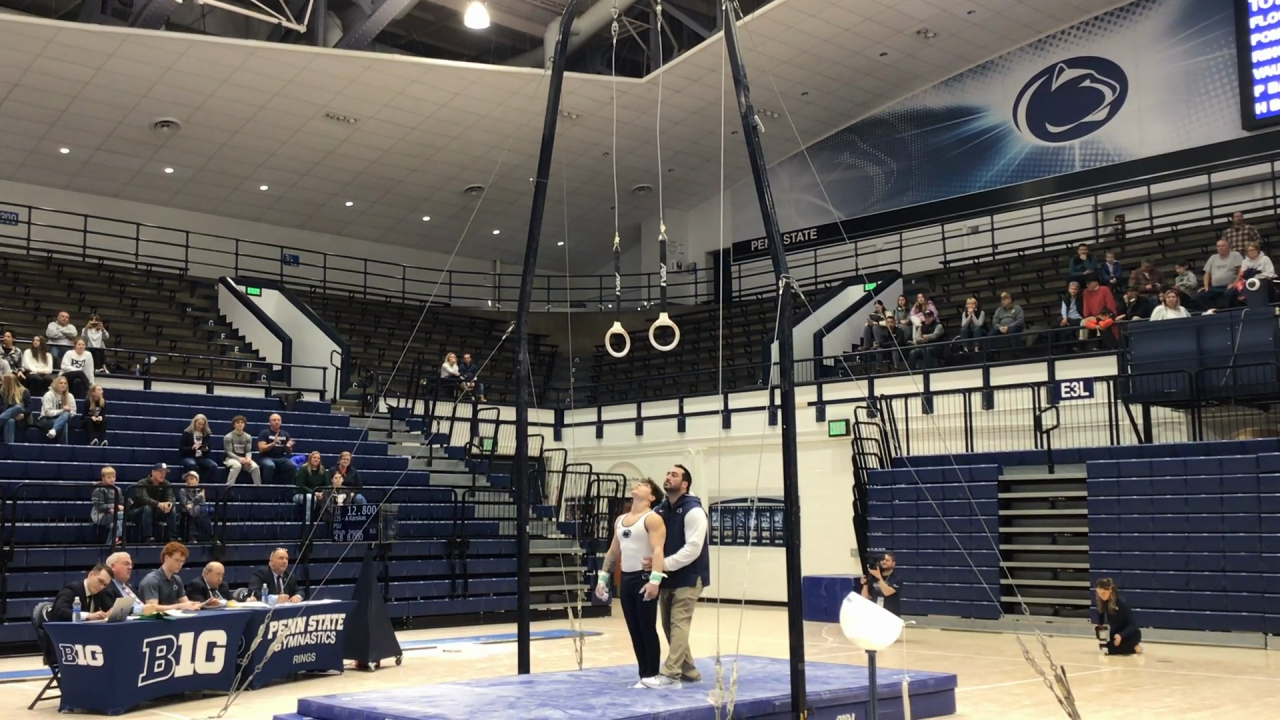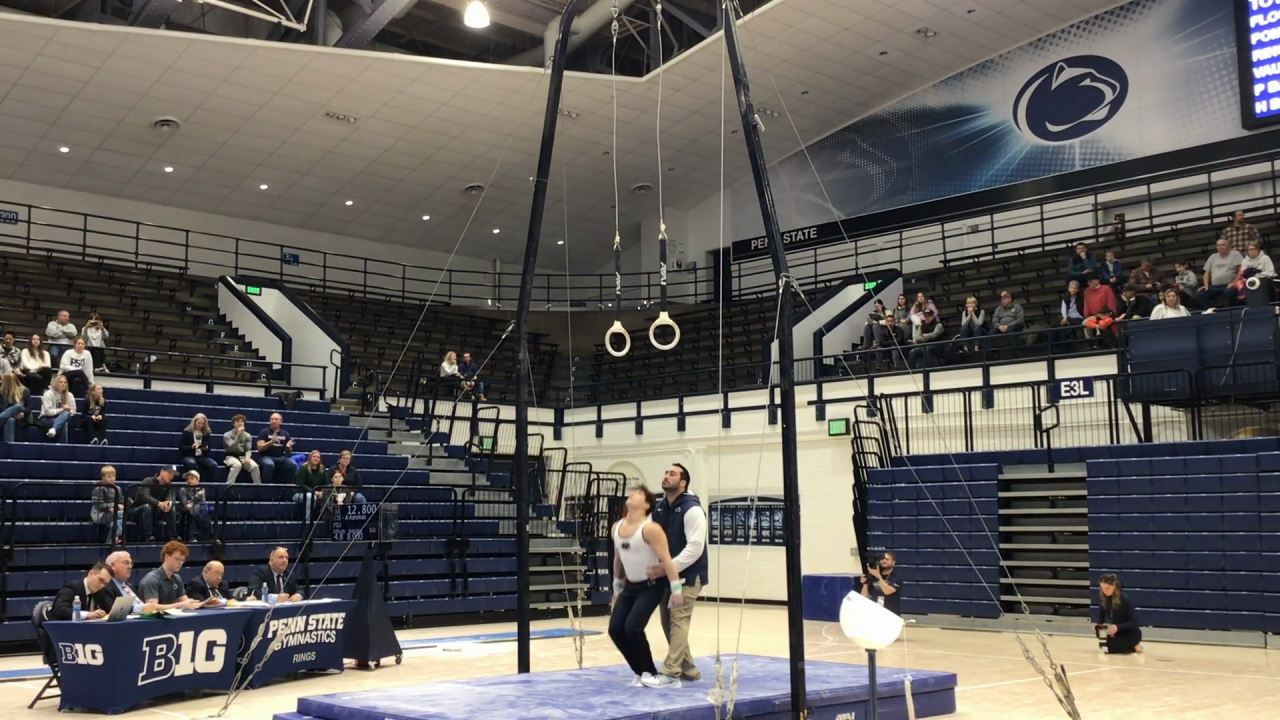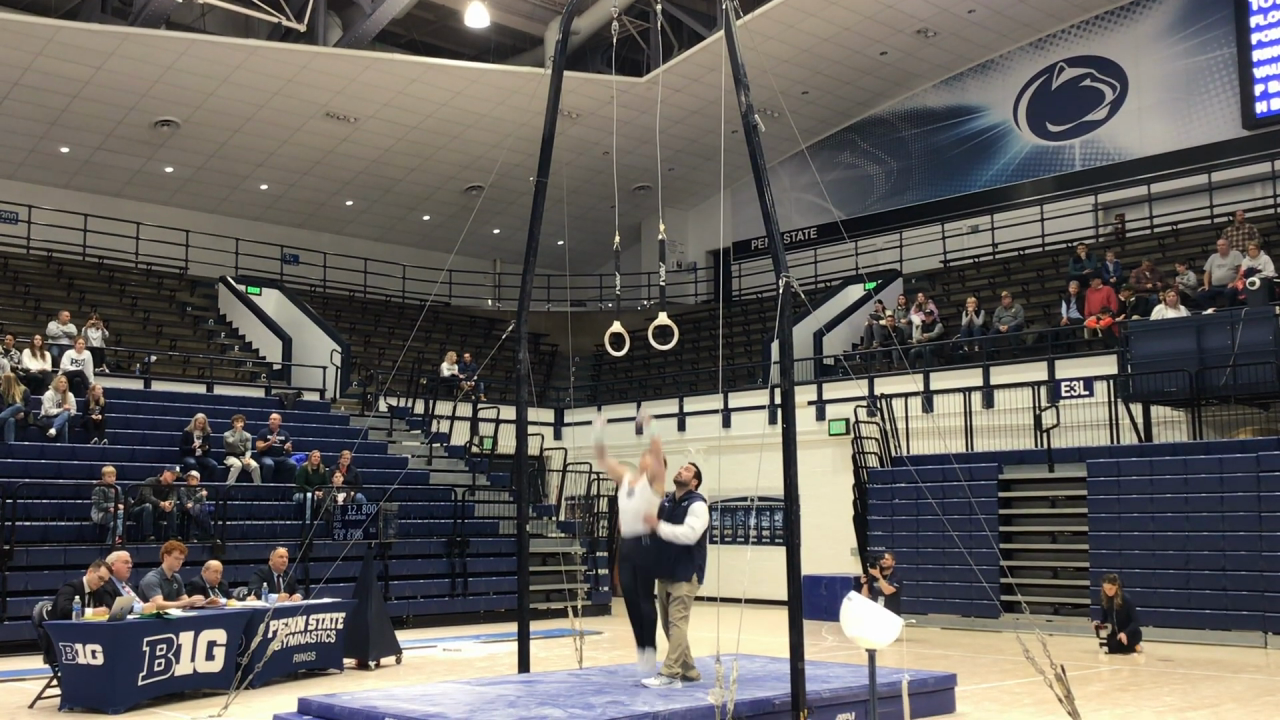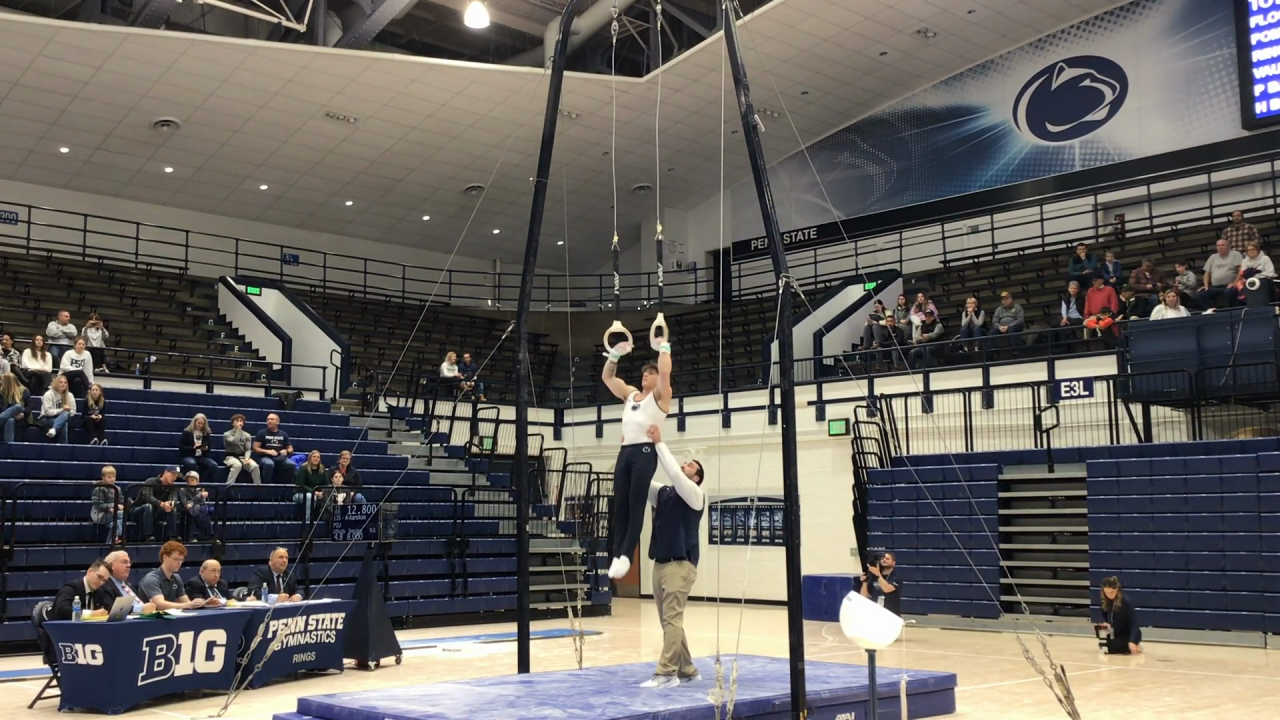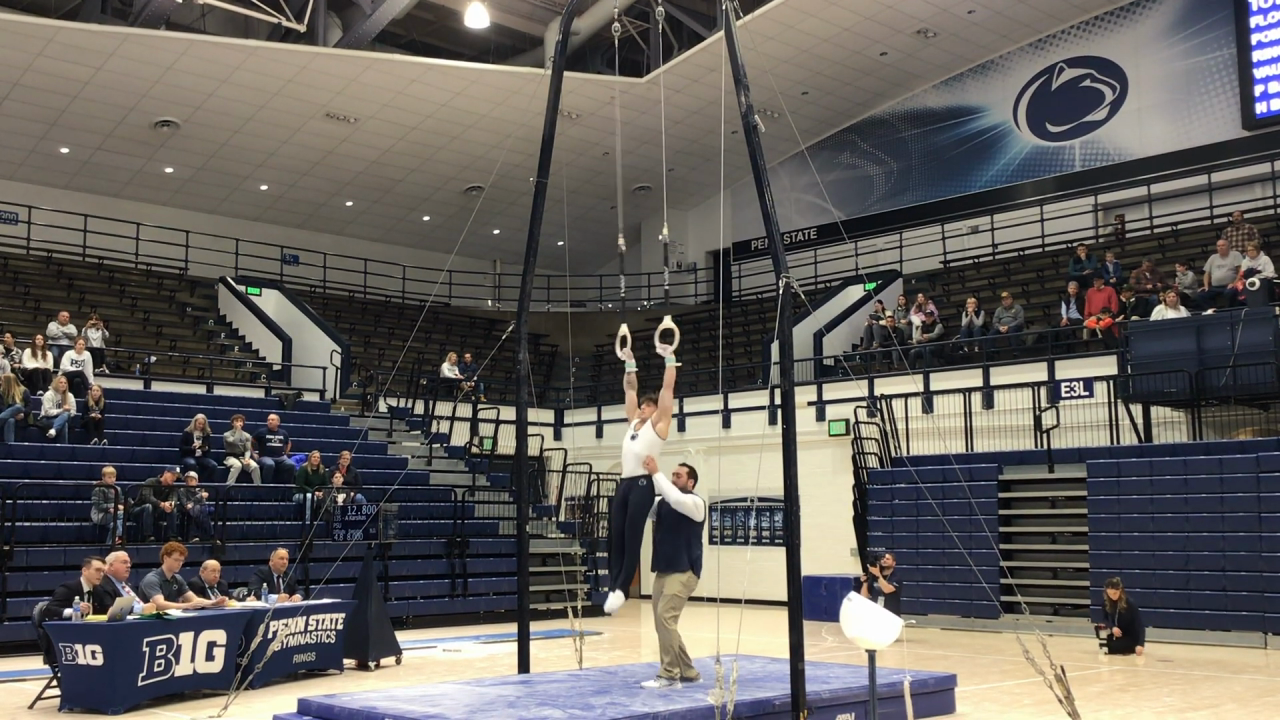
dt=0.4s
person 1, frame 1
left shoulder: (652, 519)
right shoulder: (620, 520)
left elbow: (657, 551)
right elbow: (613, 552)
left wrist: (655, 580)
right wrist: (603, 578)
left hip: (644, 578)
right hip: (626, 578)
left knee: (646, 630)
right knee: (634, 631)
left ankle: (652, 676)
right ankle: (644, 675)
person 1, frame 2
left shoulder: (650, 529)
right shoulder: (617, 528)
left elbow: (666, 559)
left wrist: (676, 588)
right wrist: (617, 585)
left hip: (651, 585)
right hip: (631, 586)
left knee: (632, 628)
right knee: (616, 629)
left ankle: (649, 673)
right ankle: (641, 672)
person 1, frame 3
left shoulder: (654, 477)
right shoulder: (625, 476)
left elbow: (657, 451)
right elbow: (602, 459)
left wrist: (650, 429)
right wrist: (598, 433)
left hip: (645, 543)
right hip: (626, 545)
left knee: (645, 597)
right knee: (631, 598)
left ankle: (649, 648)
right ankle: (641, 646)
person 1, frame 4
left shoulder: (660, 395)
right shoulder: (630, 394)
left elbow: (665, 371)
right elbow: (607, 377)
left wrist: (663, 347)
right wrist: (615, 353)
left hip: (645, 452)
right hip: (625, 454)
left knee: (636, 506)
right knee: (620, 507)
left ankle: (625, 556)
right ankle: (617, 555)
person 1, frame 5
left shoulder: (659, 423)
right shoulder: (634, 421)
left elbow: (668, 387)
right elbow: (630, 389)
left wrist: (670, 358)
right wrist: (629, 363)
left hip: (642, 485)
right hip: (623, 485)
left knee: (632, 539)
right knee: (615, 538)
left ankle: (621, 589)
right ankle: (614, 586)
person 2, frame 1
left shoulder: (693, 510)
right shoulder: (660, 510)
left elbow: (693, 549)
left wrist: (664, 564)
left hip: (688, 578)
right hip: (667, 578)
left knee: (679, 625)
right knee: (670, 625)
left ankle: (670, 674)
right ankle: (688, 671)
person 2, frame 2
left shoulder: (692, 510)
right shoulder: (659, 508)
left elbow: (695, 548)
right wrist: (651, 564)
left hip: (687, 576)
left knee: (678, 623)
right knee: (669, 624)
left ankle: (670, 673)
right ankle: (688, 670)
person 2, frame 3
left shoulder: (697, 505)
right shoulder: (665, 503)
left elbow: (689, 535)
right elbow: (654, 530)
left wrist: (660, 526)
left hip: (685, 574)
right hip: (664, 572)
left knee: (677, 623)
right knee: (669, 624)
left ankle: (670, 674)
right ankle: (688, 670)
person 2, frame 4
left shoulder: (694, 494)
right shoulder: (663, 492)
left elbow: (674, 474)
left wrist: (659, 443)
left hip: (680, 564)
right hip: (660, 564)
left knee: (672, 619)
right knee: (669, 620)
left ankle: (666, 673)
right ankle: (686, 669)
person 2, frame 5
left shoulder: (695, 503)
right shoulder: (661, 504)
left elbow: (675, 498)
left wrist: (656, 473)
left hip: (683, 572)
right hip: (663, 572)
left knee: (665, 619)
right knee: (663, 624)
left ankle: (668, 676)
right ankle: (688, 672)
